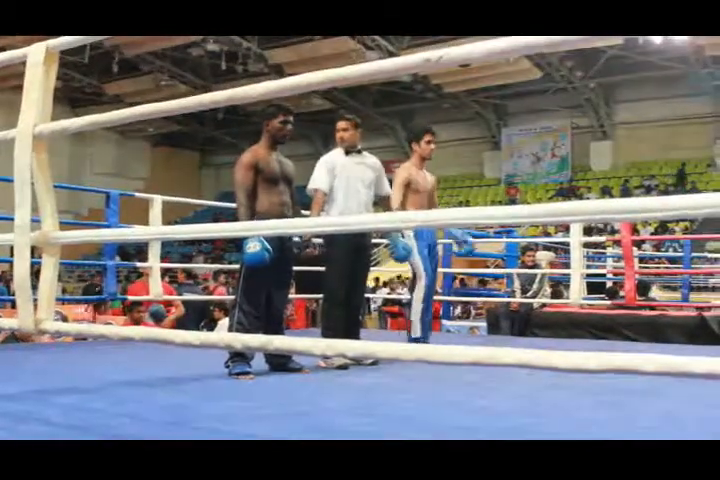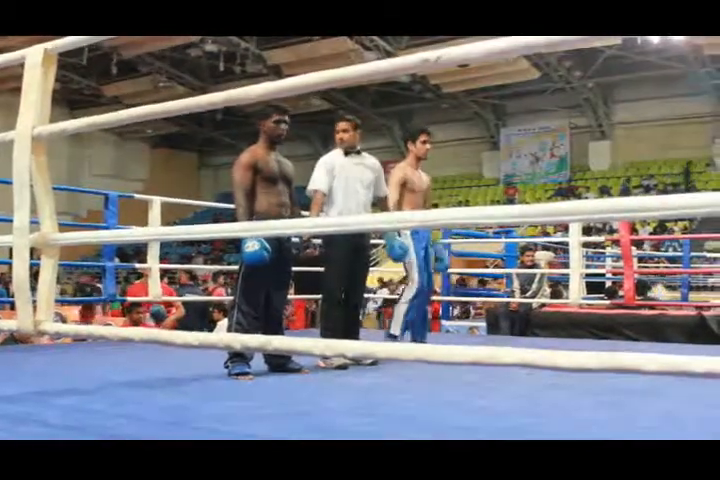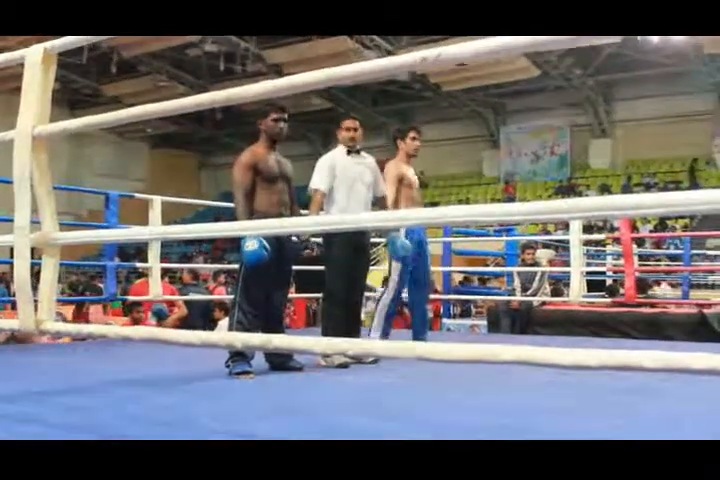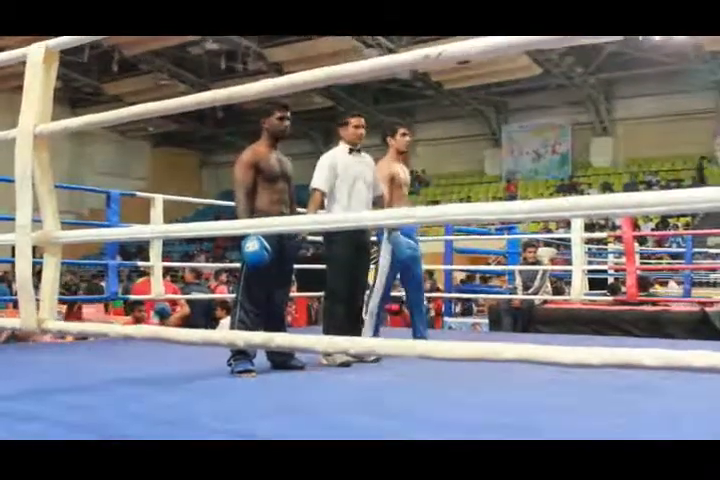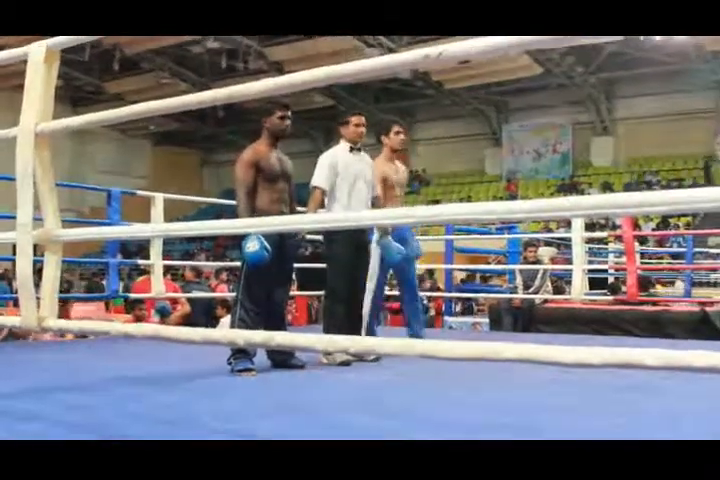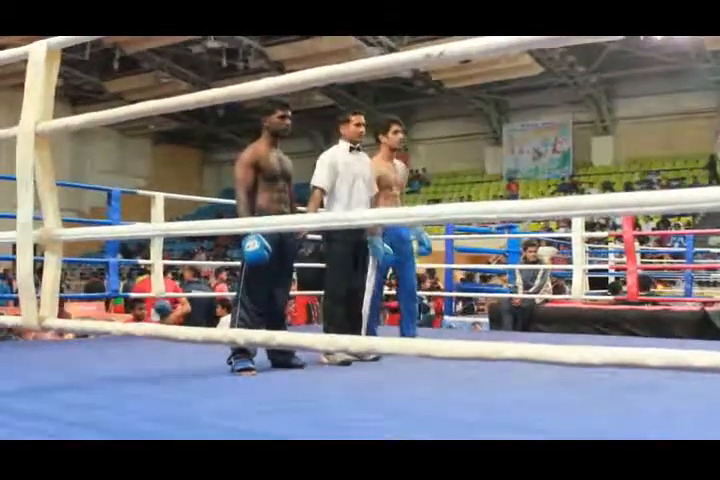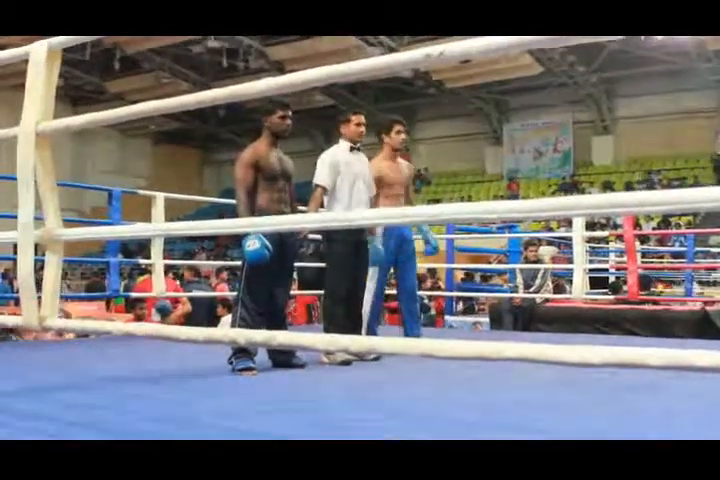
dt=0.2s
person 1, frame 1
left shoulder: (287, 163)
right shoulder: (251, 157)
right elbow: (242, 198)
left hip: (285, 234)
left knee: (278, 300)
right knee: (250, 298)
left ankle: (278, 356)
right ankle: (238, 358)
person 1, frame 2
left shoulder: (286, 164)
right shoulder: (249, 157)
right elbow: (241, 197)
left hip: (284, 234)
left knee: (277, 300)
right knee: (248, 298)
left ankle: (277, 356)
right ankle: (237, 359)
person 1, frame 3
left shoulder: (286, 163)
right shoulder: (249, 157)
right elbow: (241, 196)
right wrist: (247, 231)
left hip: (285, 233)
left knee: (277, 298)
right knee: (249, 297)
left ankle: (279, 355)
right ankle: (238, 358)
person 1, frame 4
left shoulder: (286, 161)
right shoulder: (251, 155)
right elbow: (242, 196)
left wrist: (299, 232)
right wrist: (248, 231)
left hip: (285, 231)
left knee: (279, 297)
right knee: (251, 296)
left ankle: (280, 354)
right ankle: (240, 356)
person 1, frame 5
left shoulder: (286, 160)
right shoulder: (251, 155)
right elbow: (242, 195)
left wrist: (298, 230)
right wrist: (249, 230)
left hip: (286, 230)
left knee: (279, 296)
right knee: (251, 295)
left ankle: (280, 352)
right ankle: (240, 355)
person 1, frame 6
left shoulder: (286, 160)
right shoulder: (251, 155)
right elbow: (243, 195)
left wrist: (298, 230)
right wrist: (249, 230)
left hip: (285, 230)
left knee: (279, 296)
right knee: (252, 295)
left ankle: (280, 352)
right ankle: (241, 355)
person 1, frame 7
left shoulder: (286, 160)
right shoulder: (251, 154)
right elbow: (242, 194)
left wrist: (299, 229)
right wrist: (249, 230)
left hip: (286, 230)
left knee: (280, 296)
right knee: (252, 294)
left ankle: (281, 352)
right ankle: (241, 354)
person 2, frame 1
left shoulder: (373, 163)
right shoulder: (329, 160)
left elbow: (384, 196)
right elbow: (319, 194)
left hip: (363, 233)
right hip: (338, 232)
left knee: (356, 292)
right knee: (334, 291)
person 2, frame 2
left shoulder: (372, 163)
right shoulder: (328, 161)
left elbow: (382, 197)
right elbow: (319, 195)
left hip: (361, 234)
right hip: (337, 233)
left knee: (355, 292)
right knee: (333, 291)
person 2, frame 3
left shoulder: (370, 162)
right shoulder: (330, 160)
left elbow: (380, 196)
right elbow: (318, 194)
left hip: (361, 232)
right hip: (338, 232)
left knee: (356, 290)
right knee: (335, 290)
person 2, frame 4
left shoulder: (368, 161)
right shoulder: (331, 158)
left elbow: (377, 196)
right elbow: (318, 193)
left hip: (362, 231)
right hip: (339, 231)
left knee: (358, 289)
right knee: (337, 289)
person 2, frame 5
left shoulder: (367, 160)
right shoulder: (332, 157)
left elbow: (373, 196)
right elbow: (318, 191)
left hip: (362, 230)
right hip: (339, 229)
left knee: (357, 289)
right knee: (337, 288)
person 2, frame 6
left shoulder: (365, 159)
right shoulder: (332, 156)
right elbow: (318, 191)
left wrist: (375, 231)
left hip: (360, 230)
right hip: (339, 229)
left knee: (357, 288)
right knee: (337, 288)
right ankle: (332, 347)
person 2, frame 7
left shoulder: (363, 159)
right shoulder: (331, 155)
right elbow: (320, 190)
left hip: (360, 230)
right hip: (339, 229)
left knee: (357, 288)
right knee: (336, 288)
person 3, frame 1
left shoulder: (431, 178)
right shoulder: (404, 172)
right elbow: (394, 206)
left wrist: (455, 233)
left hip: (429, 232)
right hip: (412, 231)
left knee: (428, 284)
right knee: (424, 280)
left ankle: (422, 339)
right ankle: (416, 336)
person 3, frame 2
left shoulder: (424, 176)
right shoulder: (400, 172)
right elbow: (391, 206)
left wrist: (437, 246)
right wrist: (392, 236)
left hip: (423, 233)
right hip: (408, 231)
left knee: (426, 287)
right knee: (416, 283)
left ankle: (419, 340)
right ankle: (394, 333)
person 3, frame 3
left shoulder: (412, 171)
right shoulder: (393, 167)
right elbow: (389, 203)
right wrist: (394, 234)
left hip: (418, 230)
right hip: (403, 229)
left knee: (422, 285)
right knee: (396, 285)
left ankle: (420, 337)
right ankle: (377, 336)
person 3, frame 4
left shoulder: (404, 170)
right shoulder: (385, 166)
right elbow: (384, 203)
right wrist: (395, 235)
left hip: (408, 229)
right hip: (392, 230)
left knee: (416, 285)
right knee: (382, 284)
left ankle: (420, 335)
right ankle: (369, 336)
person 3, frame 5
left shoulder: (403, 169)
right shoulder: (377, 167)
right elbow: (377, 205)
left wrist: (410, 233)
right wrist: (386, 238)
left hip: (401, 229)
right hip: (382, 231)
left knee: (411, 284)
right knee: (375, 285)
left ankle: (416, 335)
right ankle: (367, 337)
person 3, frame 6
left shoulder: (402, 168)
right shoulder: (374, 167)
left wrist: (417, 230)
left hip: (402, 228)
right hip: (382, 229)
left knee: (408, 284)
right knee: (374, 285)
left ankle: (408, 335)
right ankle: (367, 336)
person 3, frame 7
left shoulder: (407, 168)
right shoulder: (376, 167)
left wrist: (424, 229)
right wrist: (372, 239)
left hip: (404, 228)
right hip: (385, 228)
left knee: (409, 285)
right knee: (376, 285)
left ankle: (413, 335)
right ankle: (367, 336)
